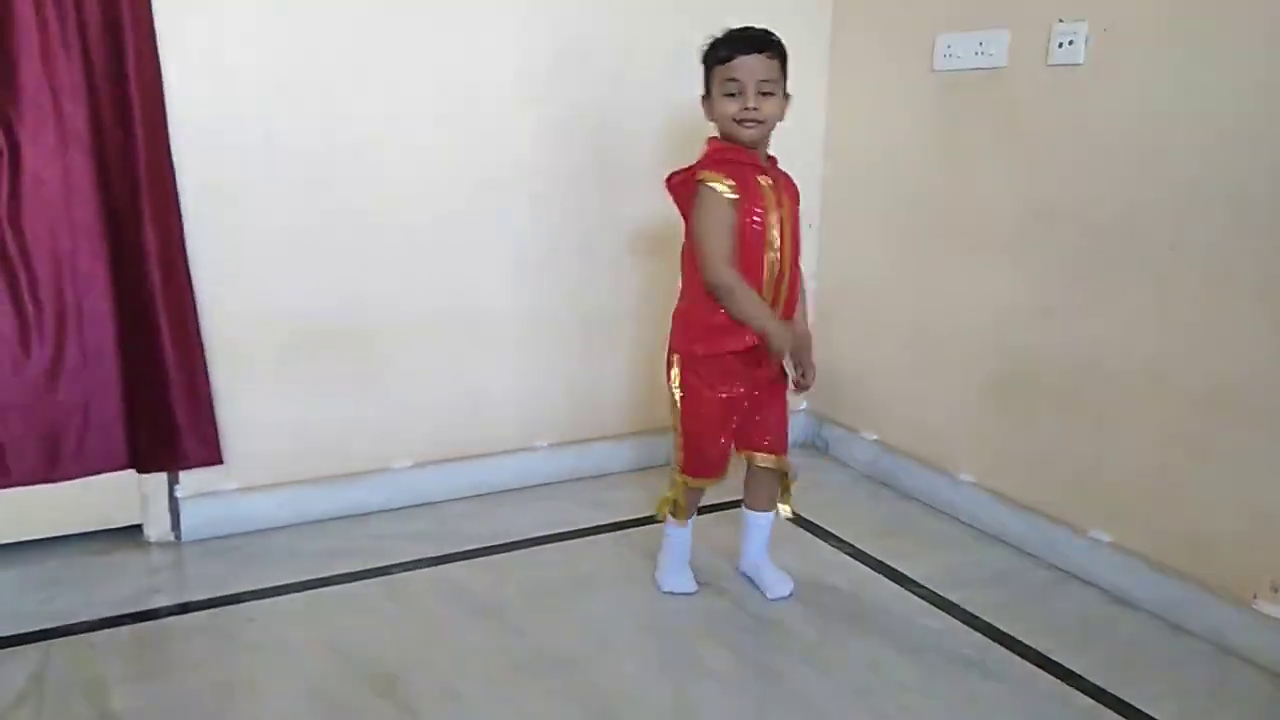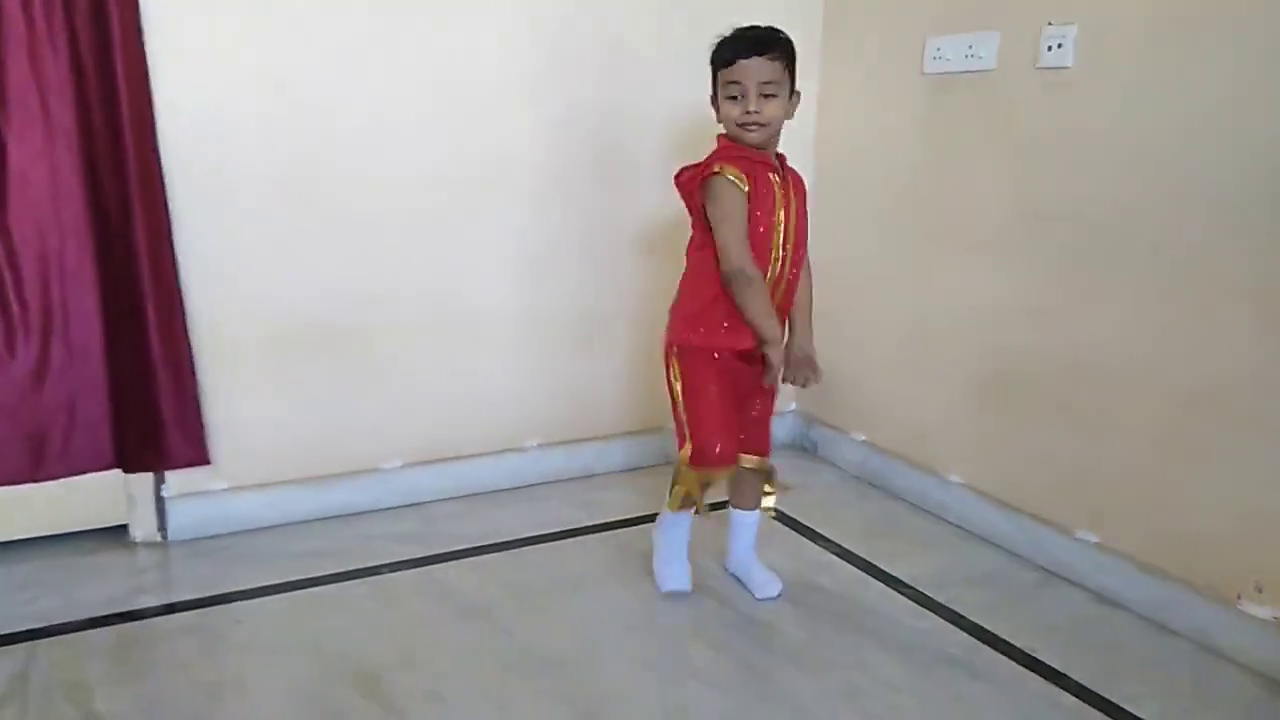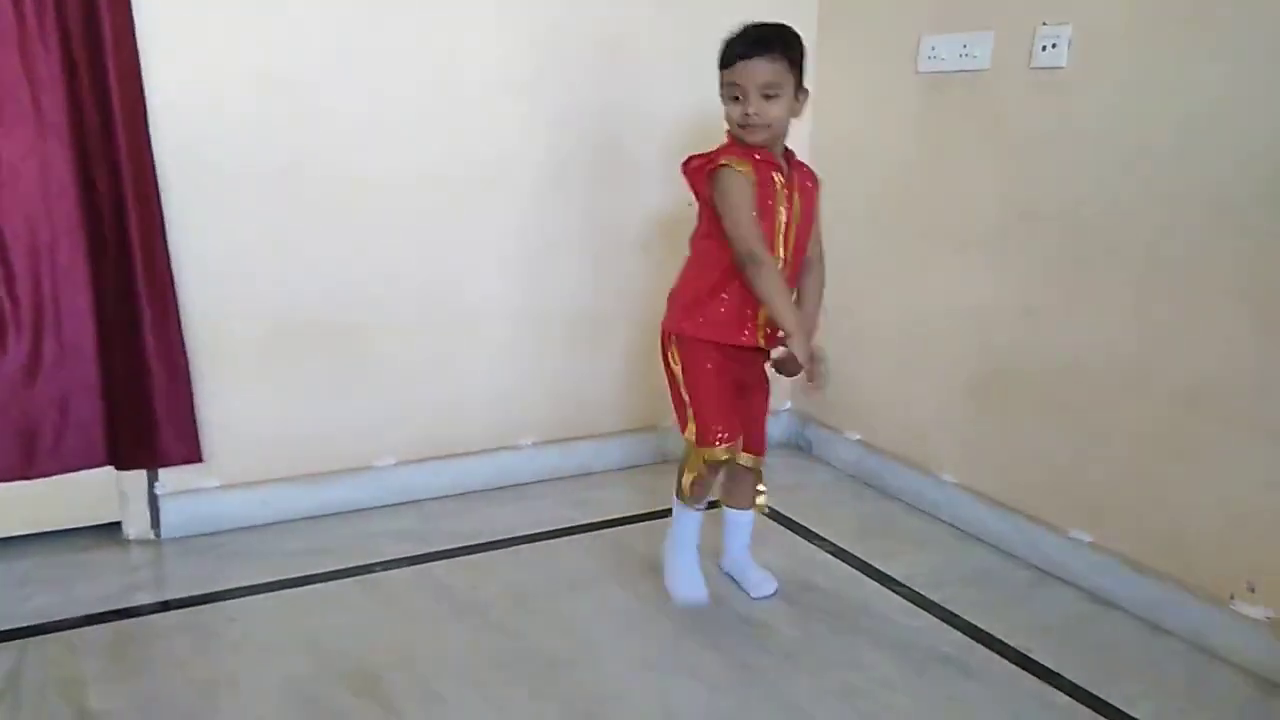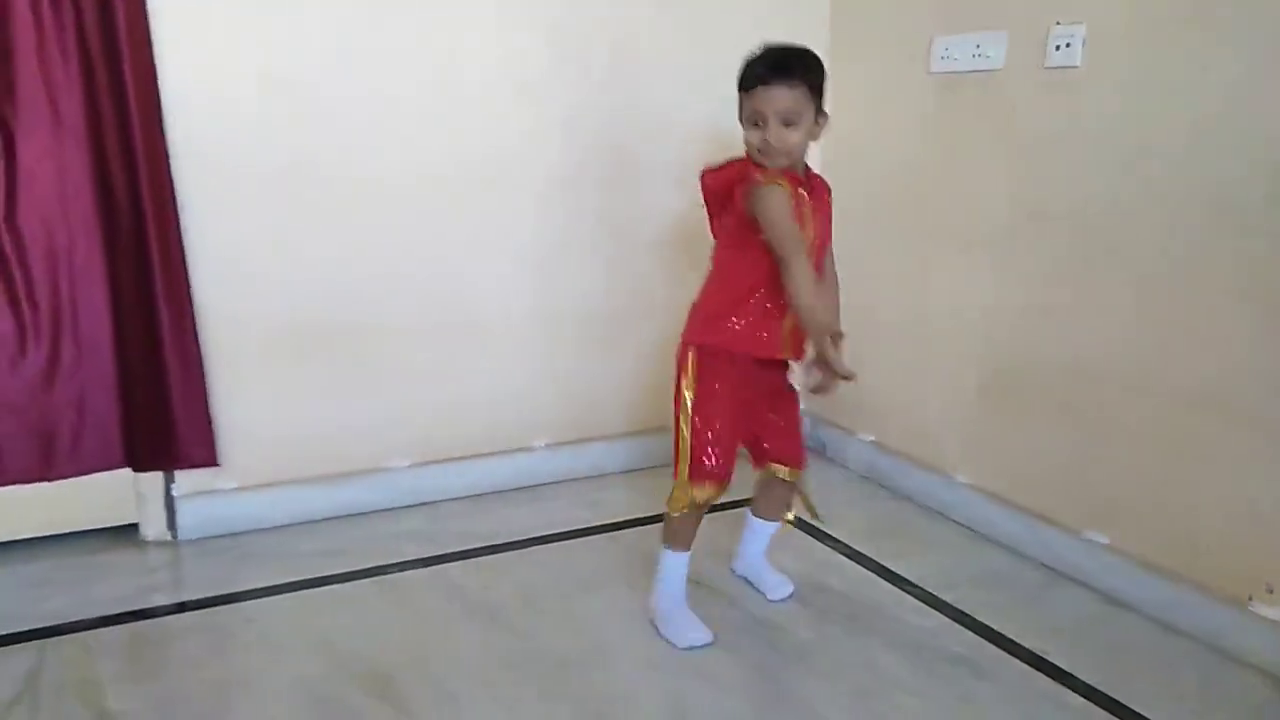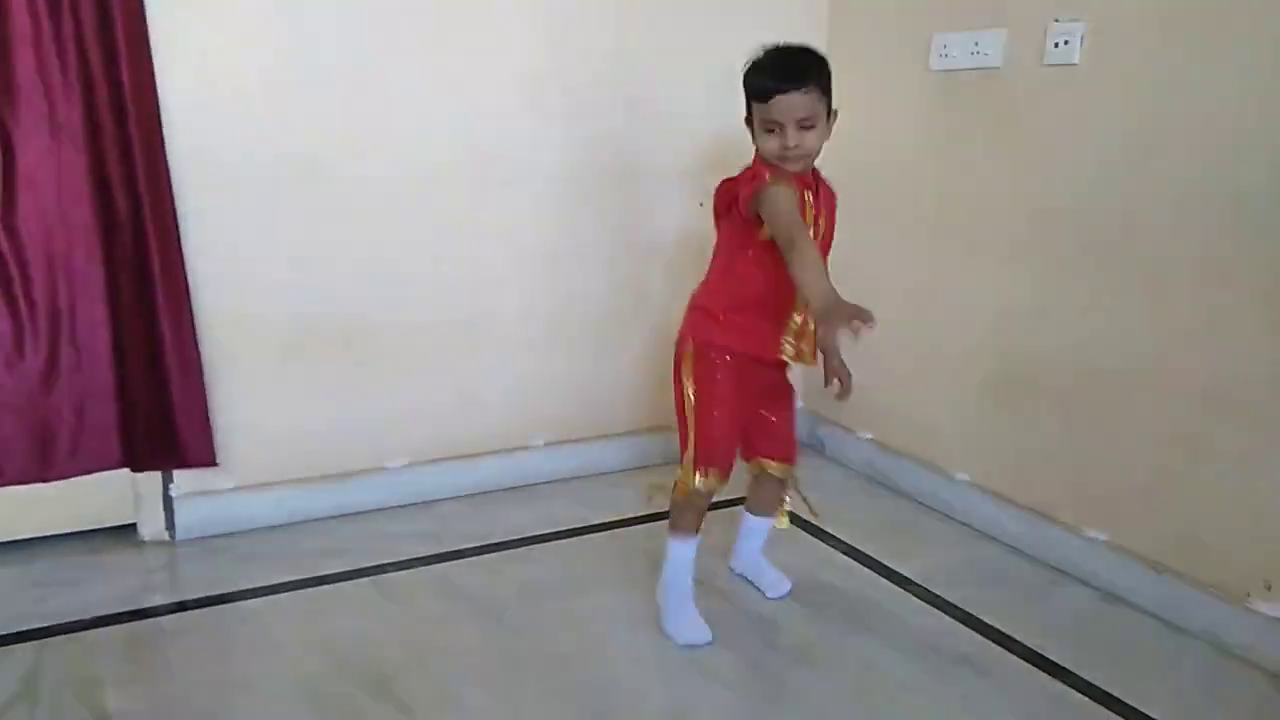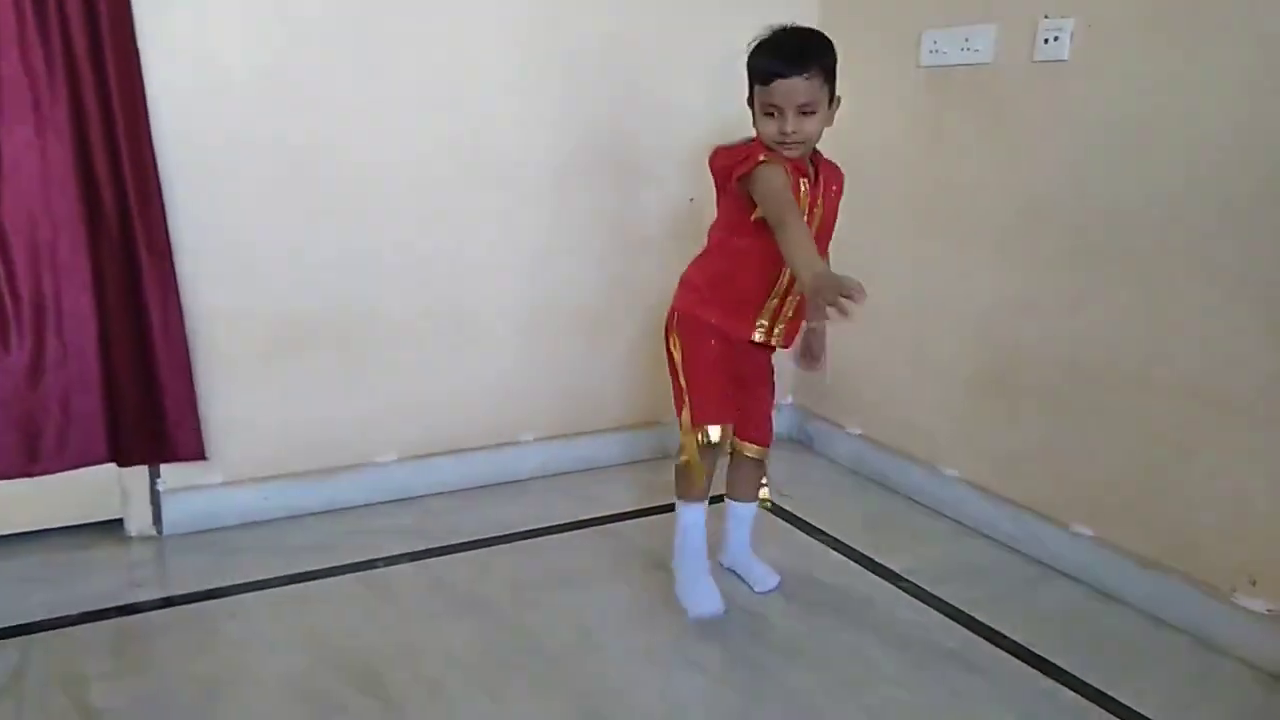
dt=0.1s
person 1, frame 1
left shoulder: (783, 184)
right shoulder: (712, 183)
right elbow: (719, 276)
left wrist: (801, 336)
right wrist: (781, 336)
left hip: (764, 348)
right hip: (708, 348)
left knee: (769, 455)
right knee: (702, 462)
left ankle: (755, 553)
right ankle: (676, 549)
person 1, frame 2
left shoulder: (792, 182)
right shoulder: (723, 177)
left elbow: (797, 265)
right elbow: (737, 268)
left wrist: (801, 341)
right wrist: (775, 341)
left hip: (759, 346)
right hip: (703, 342)
left knee: (754, 453)
right knee: (711, 453)
left ankle: (742, 553)
right ankle: (671, 532)
person 1, frame 3
left shoulder: (802, 179)
right shoulder: (731, 172)
left elbow: (810, 258)
right elbow: (753, 256)
left wrist: (799, 329)
right wrist: (793, 326)
left hip: (750, 338)
right hip: (698, 333)
left knee: (750, 449)
right knee: (711, 444)
left ankle: (736, 551)
right ankle: (680, 547)
person 1, frame 4
left shoulder: (816, 192)
right shoulder: (757, 185)
left elbow: (823, 271)
right elbow: (792, 259)
left wrist: (826, 340)
right wrist: (821, 338)
left hip: (770, 355)
right hip: (720, 350)
left knee: (786, 462)
right knee: (704, 470)
left ankle: (752, 557)
right ankle: (668, 592)
person 1, frame 5
left shoulder: (821, 193)
right shoulder: (767, 189)
left elbow: (810, 268)
right elbow: (794, 243)
left wrist: (830, 349)
right wrist: (828, 303)
left hip: (772, 354)
right hip: (717, 346)
left knee: (777, 459)
right knee: (706, 468)
left ankle: (748, 554)
right ankle: (676, 586)
person 1, frame 6
left shoulder: (829, 178)
right shoulder: (759, 169)
right elbow: (786, 222)
left wrist: (813, 325)
right wrist: (816, 280)
left hip: (758, 334)
right hip: (703, 321)
left knee: (755, 441)
right knee: (707, 432)
left ankle: (737, 546)
right ankle: (690, 556)
